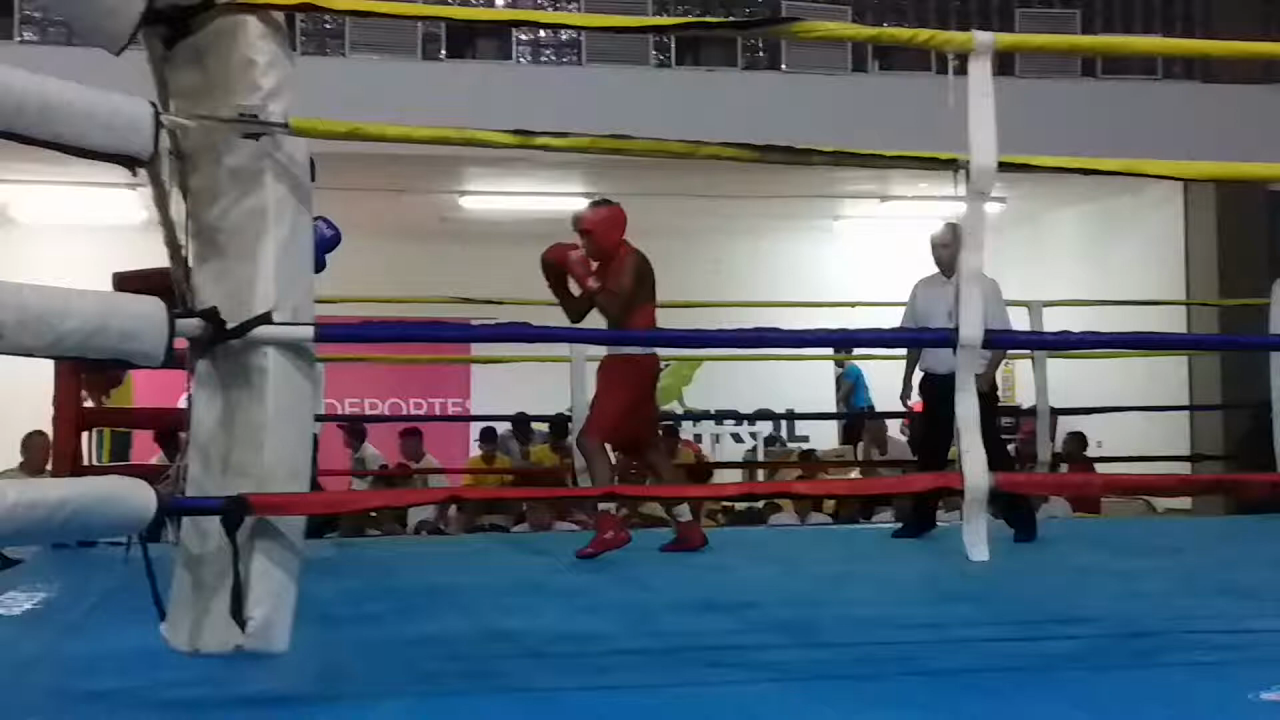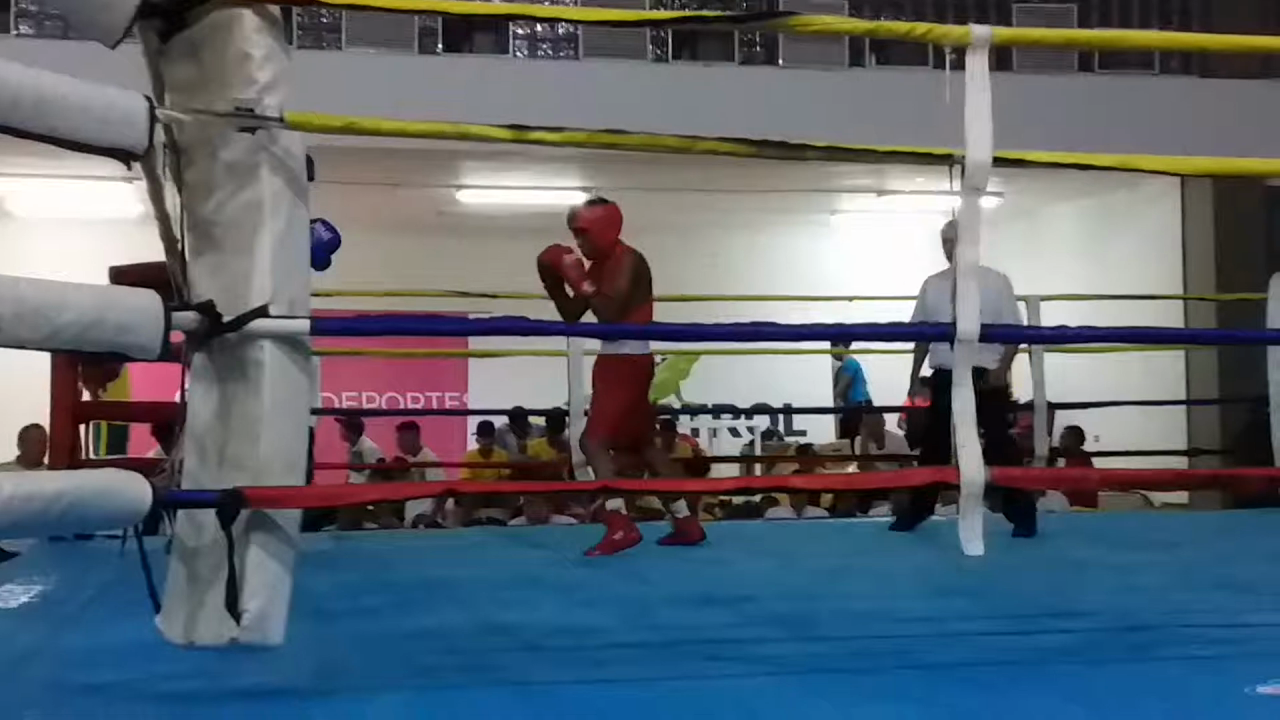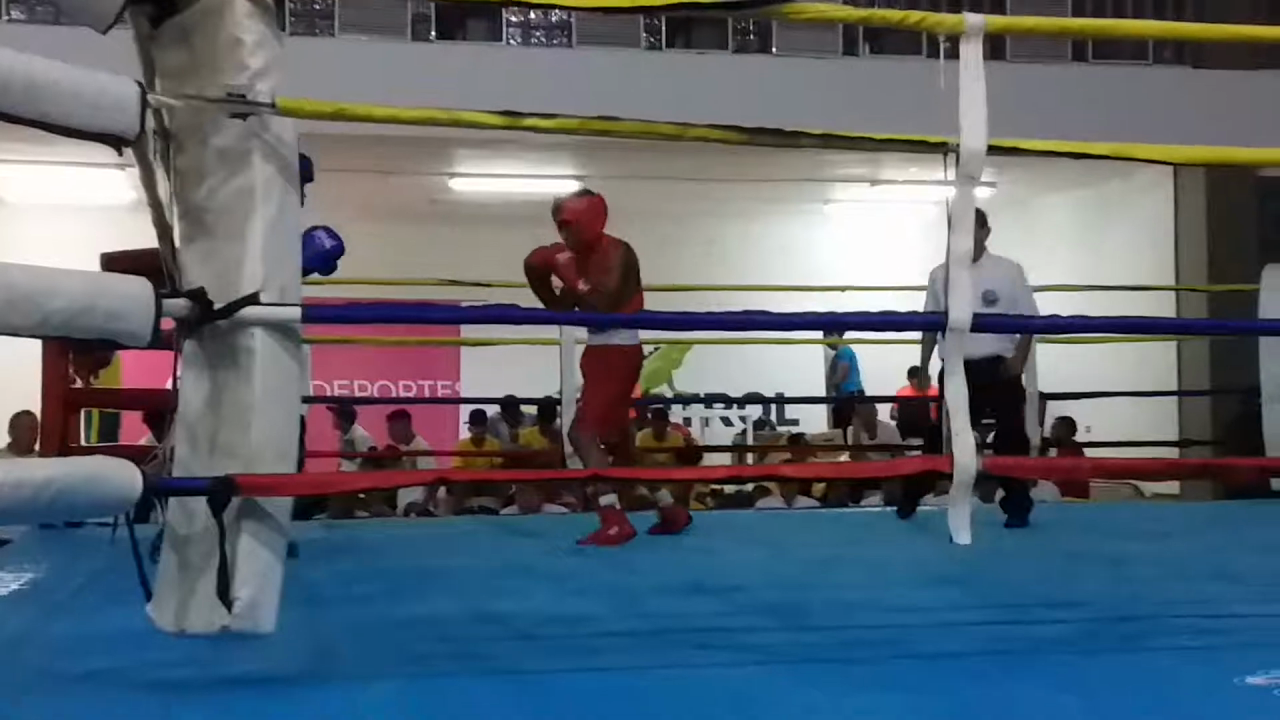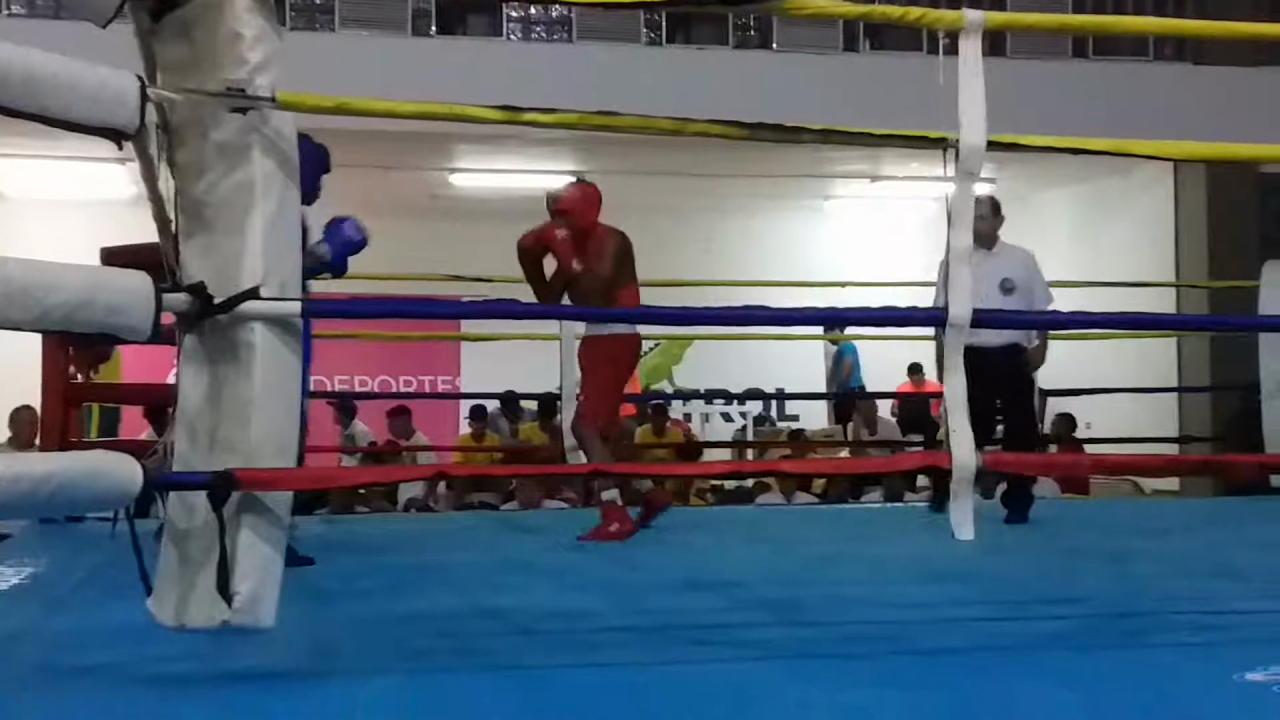
dt=0.1s
person 1, frame 1
left shoulder: (631, 261)
right shoulder: (605, 266)
left elbow: (616, 312)
right elbow: (575, 313)
left wrist: (584, 276)
right wrist: (556, 277)
left hip: (631, 361)
right hip: (627, 362)
left knee: (591, 437)
right knee: (647, 446)
left ankle: (609, 525)
right ankle: (688, 528)
person 1, frame 2
left shoulder: (628, 261)
right shoulder: (599, 266)
left elbow: (611, 315)
right elbow: (571, 315)
left wrist: (579, 281)
right wrist: (553, 281)
left hip: (626, 361)
right hip: (620, 361)
left knee: (593, 439)
right knee: (643, 445)
left ankle: (620, 525)
right ankle: (686, 523)
person 1, frame 3
left shoulder: (617, 254)
right shoulder: (583, 258)
left elbow: (605, 310)
right elbow: (560, 311)
left wrist: (573, 278)
right wrist: (540, 279)
left hip: (617, 351)
right hip: (601, 352)
left knee: (583, 432)
right knee: (617, 439)
left ankle: (614, 520)
right ankle: (671, 511)
person 1, frame 4
left shoulder: (611, 241)
right shoulder: (575, 245)
left elbow: (598, 295)
right elbow: (549, 299)
left wrist: (568, 258)
right wrist: (531, 263)
left hip: (615, 341)
right hip: (598, 341)
left knee: (586, 425)
right knee: (601, 429)
left ankle: (616, 515)
right ankle: (651, 494)
person 2, frame 1
left shoulder: (984, 286)
right shoulder: (922, 290)
left wrist: (989, 372)
right wrist: (907, 381)
left hip: (976, 381)
right hip: (938, 383)
left knee: (990, 449)
right knee: (931, 451)
left ankle: (1022, 519)
right ankle: (920, 518)
person 2, frame 2
left shoulder: (995, 282)
right shoulder: (932, 285)
left wrist: (1002, 368)
right wrist: (914, 376)
left hip: (986, 376)
right hip: (946, 378)
left knee: (1000, 445)
right knee: (935, 446)
left ankle: (1022, 514)
right ankle: (915, 510)
person 2, frame 3
left shoulder: (1009, 271)
right shoulder: (942, 275)
left elbow: (1027, 320)
right elbow: (932, 326)
left wrist: (1020, 357)
right wrist: (924, 367)
left hip: (999, 367)
right hip: (959, 368)
left knee: (1012, 436)
right knee: (945, 434)
left ankle: (1016, 505)
right ankle: (913, 494)
person 2, frame 4
left shoulder: (1022, 259)
left elbow: (1040, 308)
left wrist: (1041, 345)
right wrist: (941, 358)
left hip: (1015, 356)
right hip: (973, 356)
left knee: (1022, 429)
right knee: (976, 426)
left ankle: (1017, 500)
right ankle: (944, 489)
